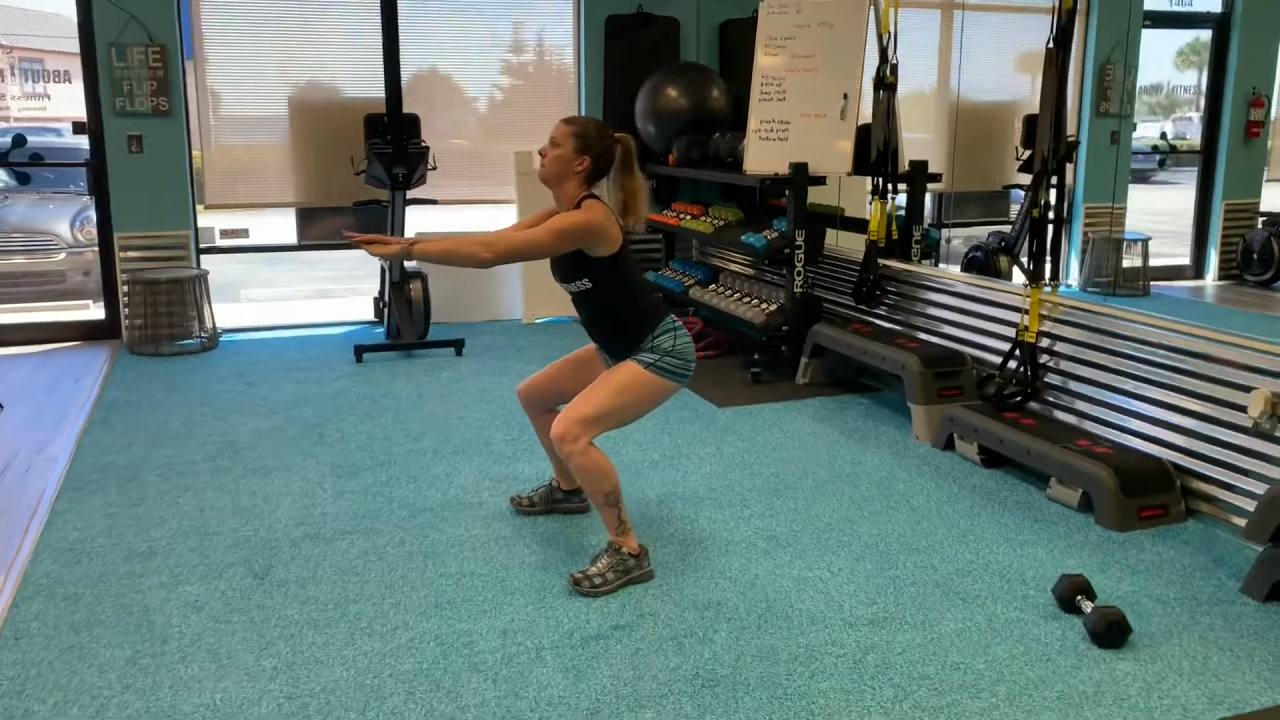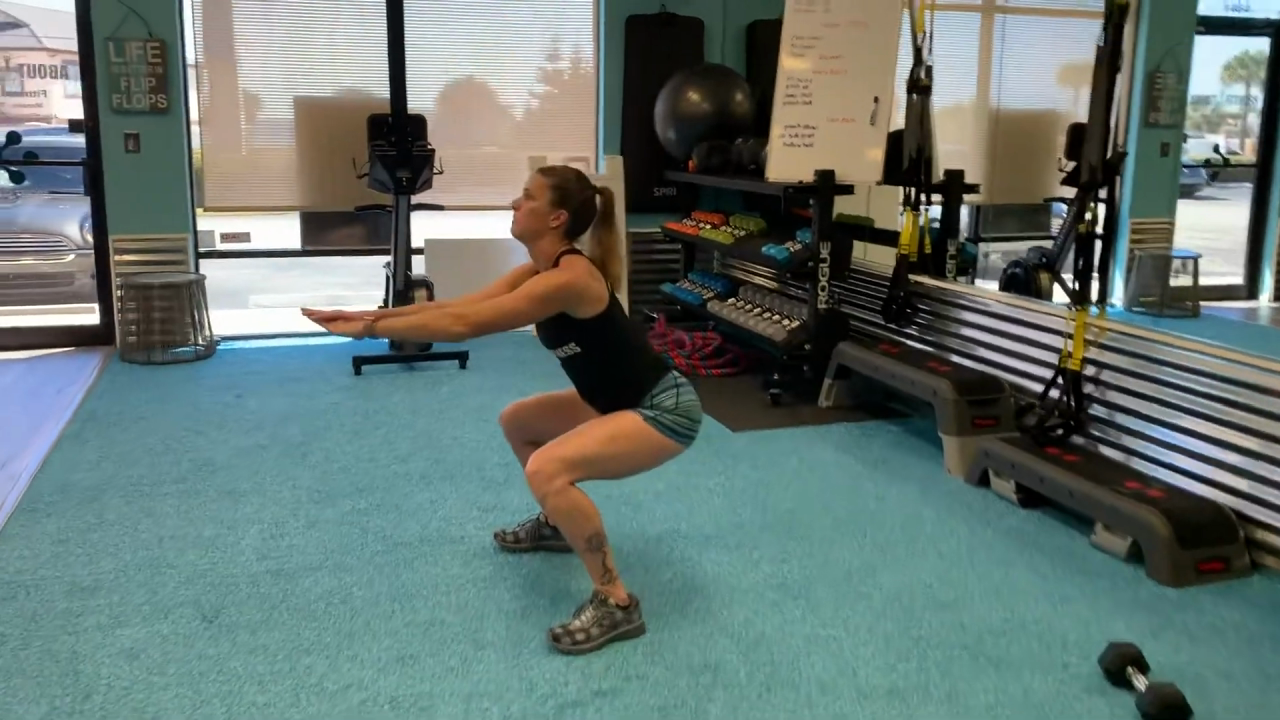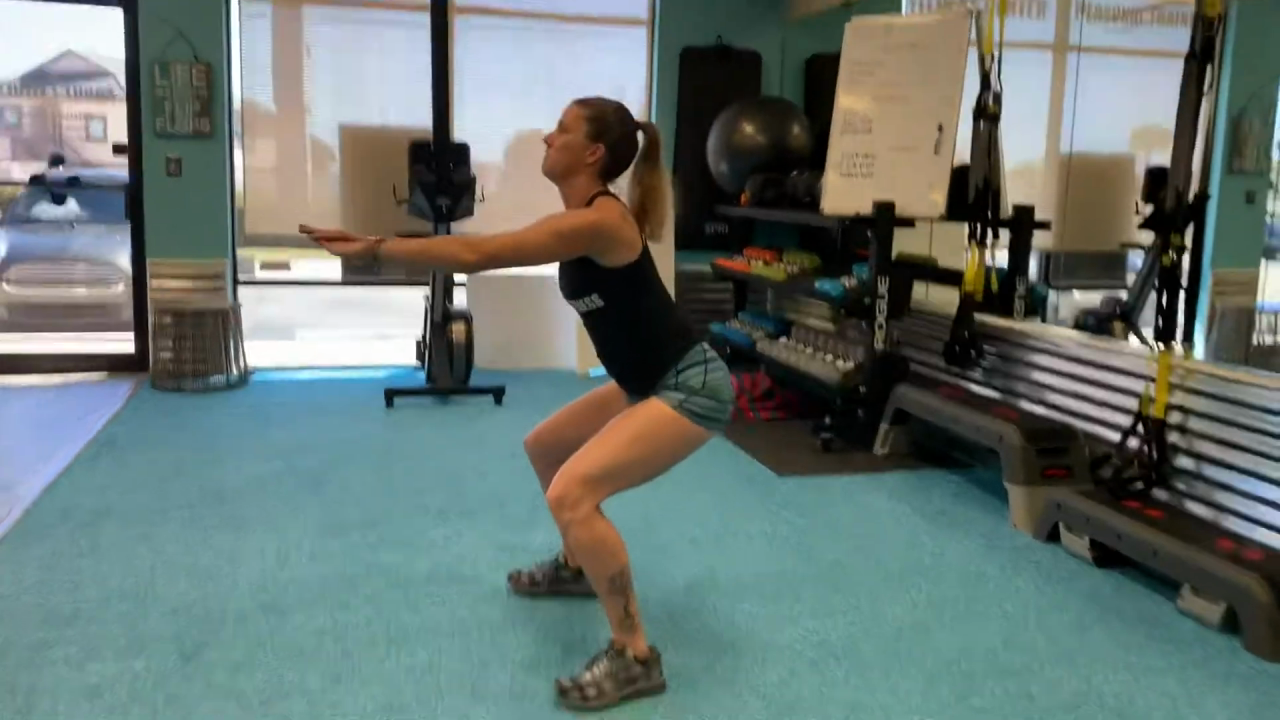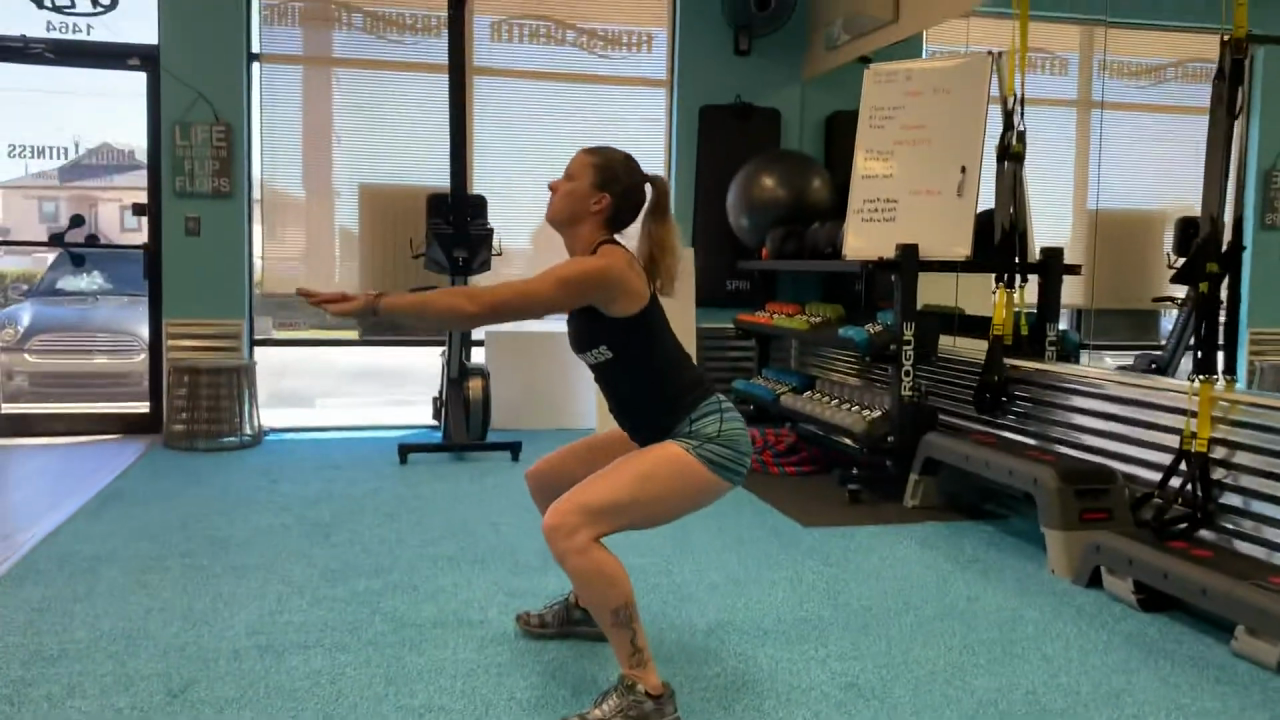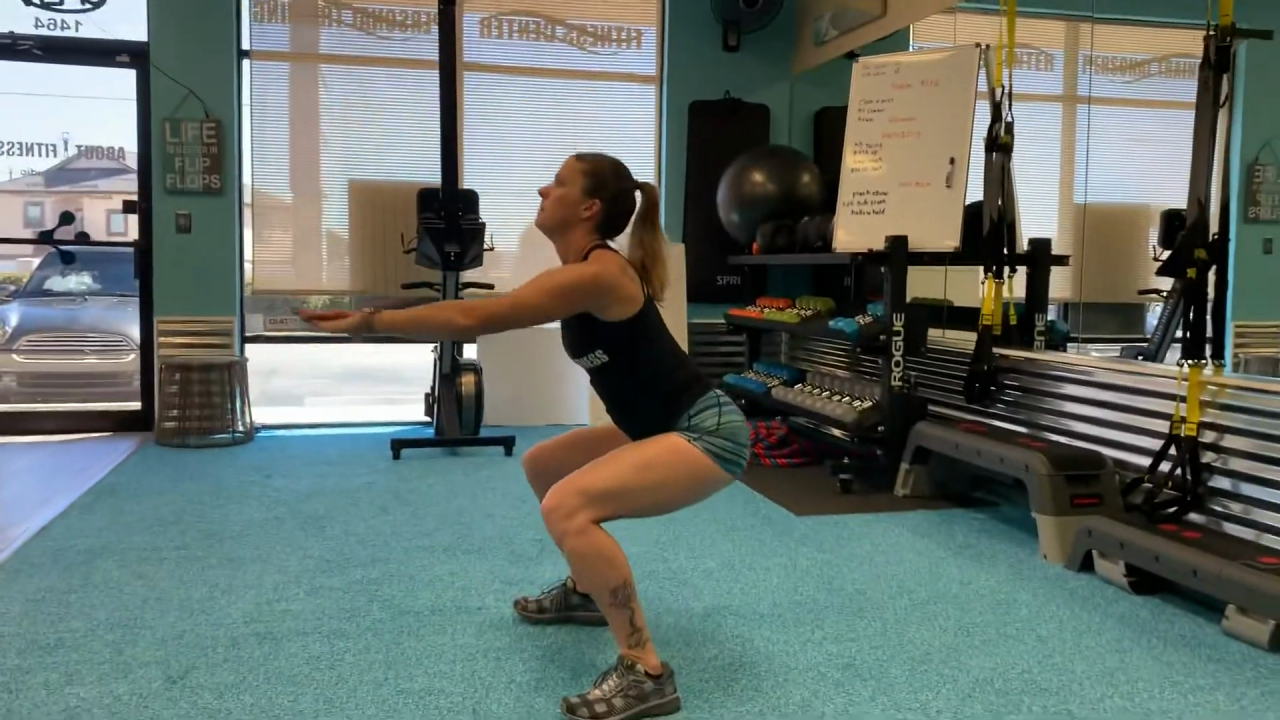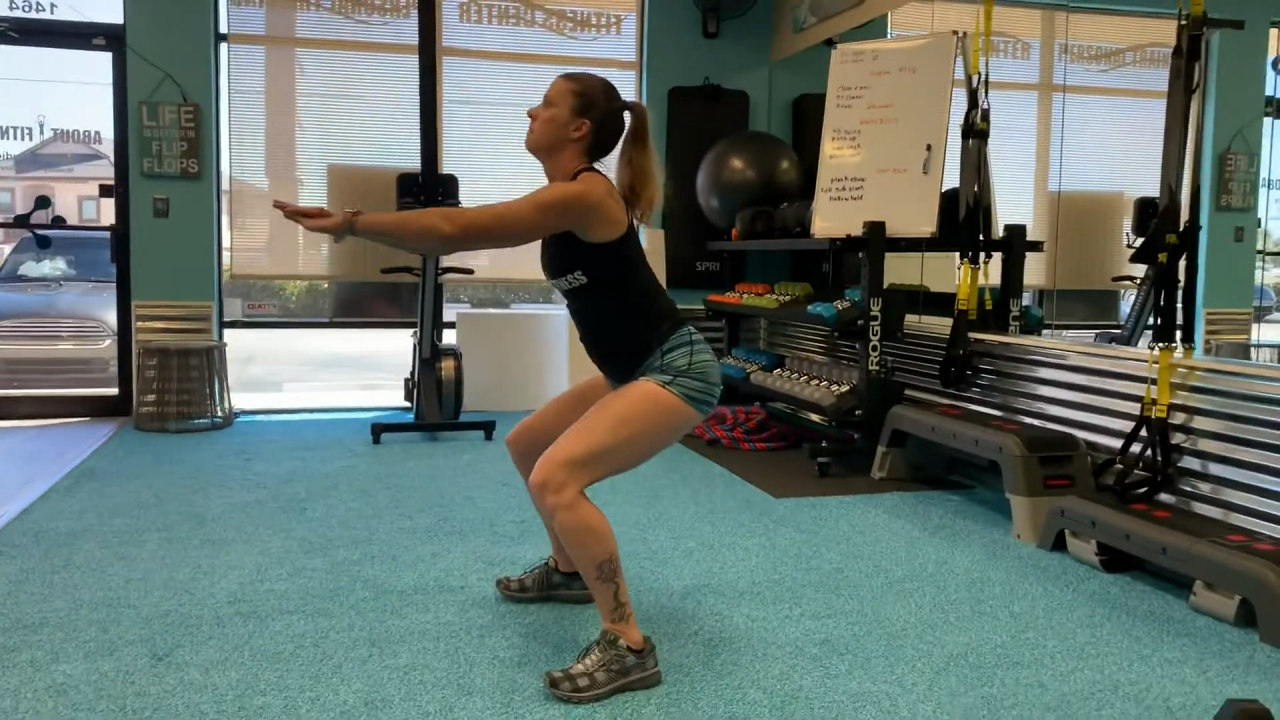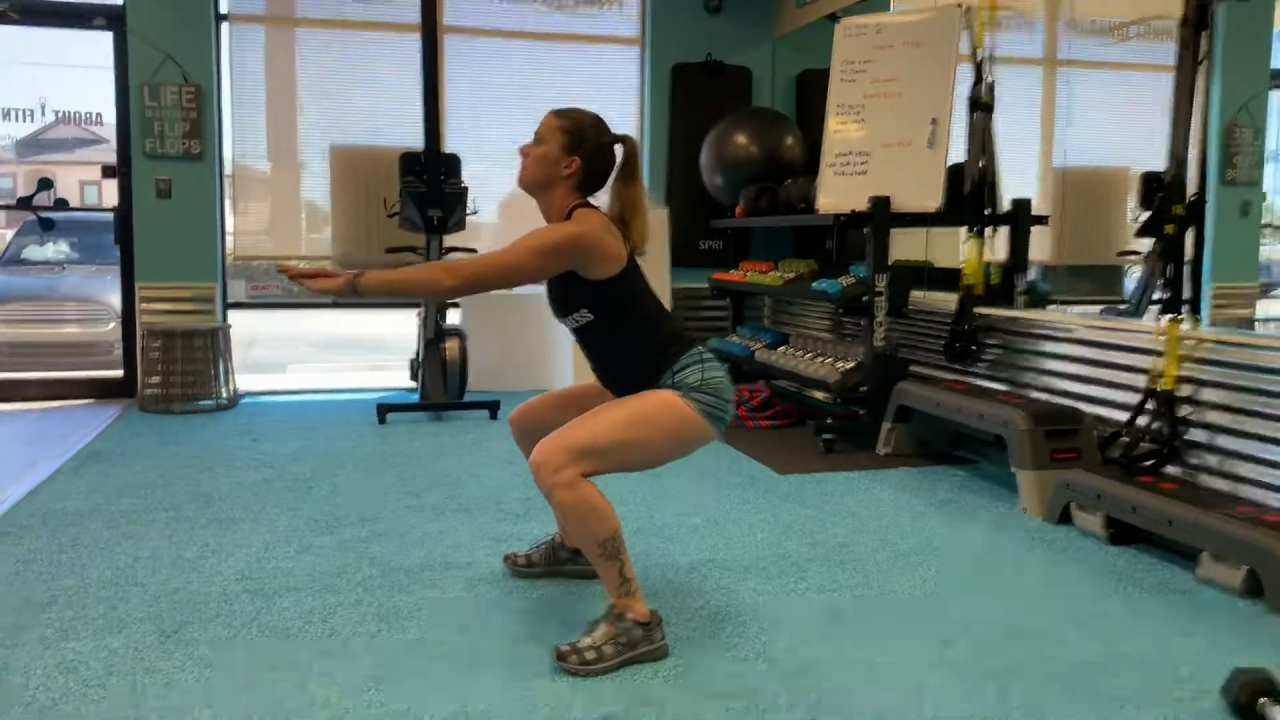
dt=0.5s
person 1, frame 1
left shoulder: (587, 220)
right shoulder: (562, 214)
left elbow: (489, 253)
right elbow: (489, 242)
left hip: (661, 351)
right hip: (622, 347)
left knee: (570, 431)
right knee: (533, 396)
left ankle: (628, 552)
right ankle: (568, 489)
person 1, frame 2
left shoulder: (568, 279)
right shoulder: (539, 272)
left elbow: (462, 325)
right elbow: (456, 305)
left wrist: (368, 329)
right wrist: (369, 314)
left hip: (666, 410)
right hip: (620, 400)
left knee: (547, 469)
right knee: (517, 422)
left ankle: (616, 605)
right ankle: (555, 525)
person 1, frame 3
left shoulder: (598, 221)
right shoulder: (580, 217)
left elbow: (475, 255)
right elbow: (484, 251)
left wrist: (372, 249)
right wrist: (375, 243)
left hip: (692, 387)
right hip: (650, 383)
left knee: (571, 493)
right knee: (543, 447)
left ankle: (634, 656)
right ankle: (575, 565)
person 1, frame 4
left shoulder: (603, 270)
right shoulder: (588, 269)
left elbow: (478, 307)
right elbow: (488, 304)
left wrist: (371, 304)
right wrist: (381, 303)
left hip: (708, 437)
right hip: (666, 432)
left knee: (568, 523)
right knee: (545, 480)
right ankle: (587, 605)
person 1, frame 5
left shoulder: (596, 275)
right shoulder: (583, 273)
left elbow: (474, 319)
right elbow: (485, 313)
left wrist: (365, 321)
right wrist: (373, 315)
left hip: (708, 433)
right hip: (667, 428)
left knee: (566, 506)
right knee: (542, 465)
left ankle: (645, 674)
right ankle: (584, 592)
person 1, frame 6
left shoulder: (582, 195)
right shoulder: (569, 197)
left elbow: (455, 229)
right elbow: (468, 234)
left wrist: (348, 224)
right wrist: (356, 224)
left hip: (676, 369)
right hip: (637, 368)
left knee: (555, 479)
right knee: (525, 445)
left ankle: (627, 648)
right ankle: (568, 569)
person 1, frame 7
left shoulder: (579, 234)
right shoulder: (568, 231)
left elbow: (457, 278)
right elbow: (469, 273)
left wrist: (352, 283)
right wrist: (359, 279)
left hip: (693, 390)
right hip: (652, 386)
left knee: (554, 460)
right knee: (528, 424)
left ankle: (634, 621)
right ankle: (574, 545)
